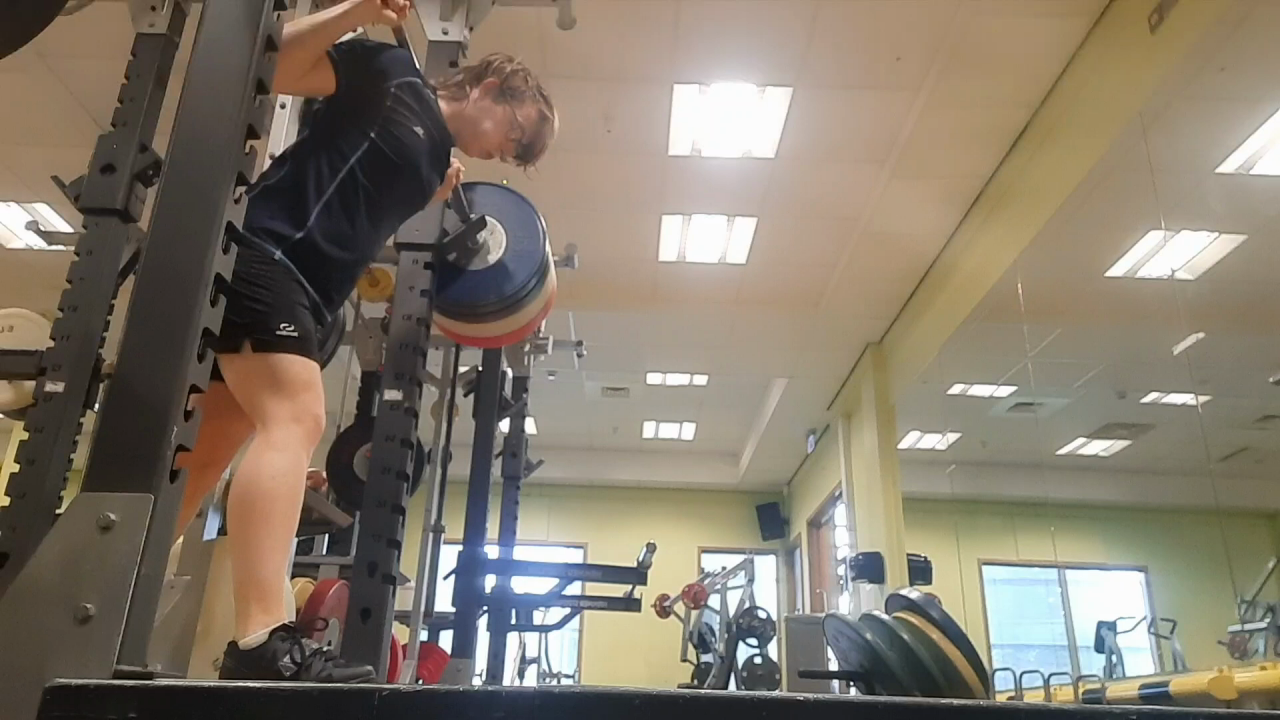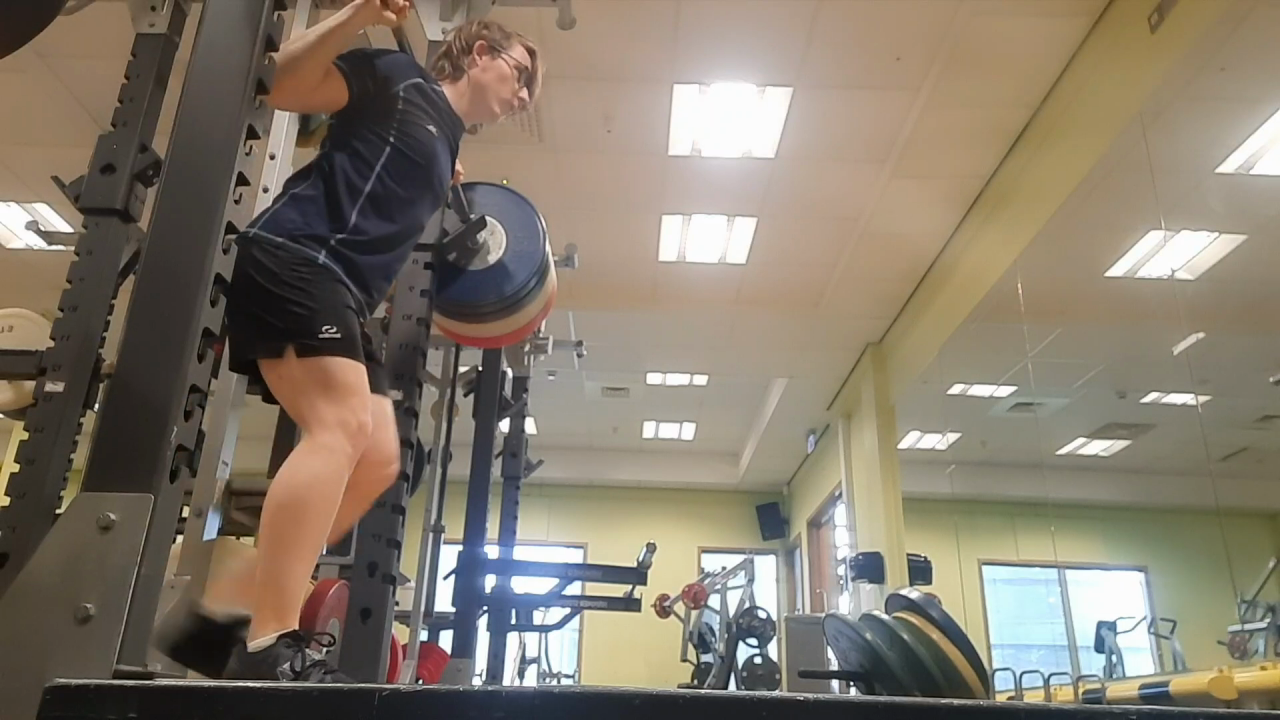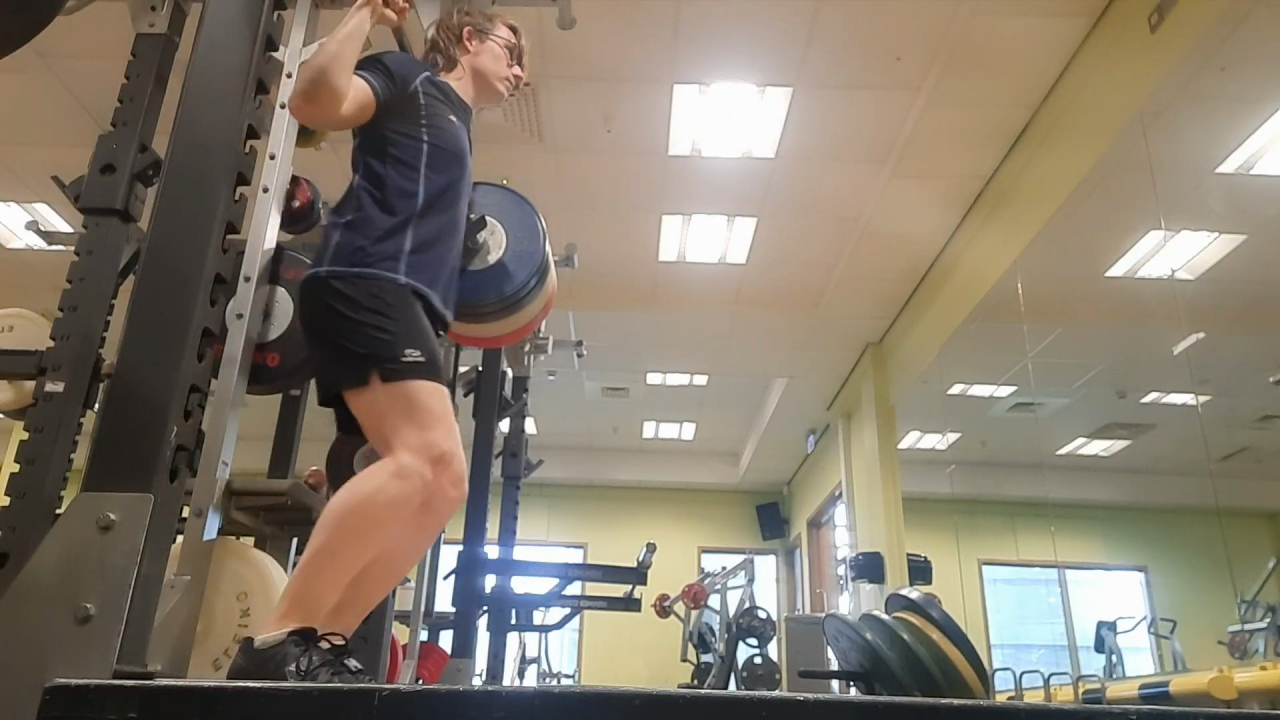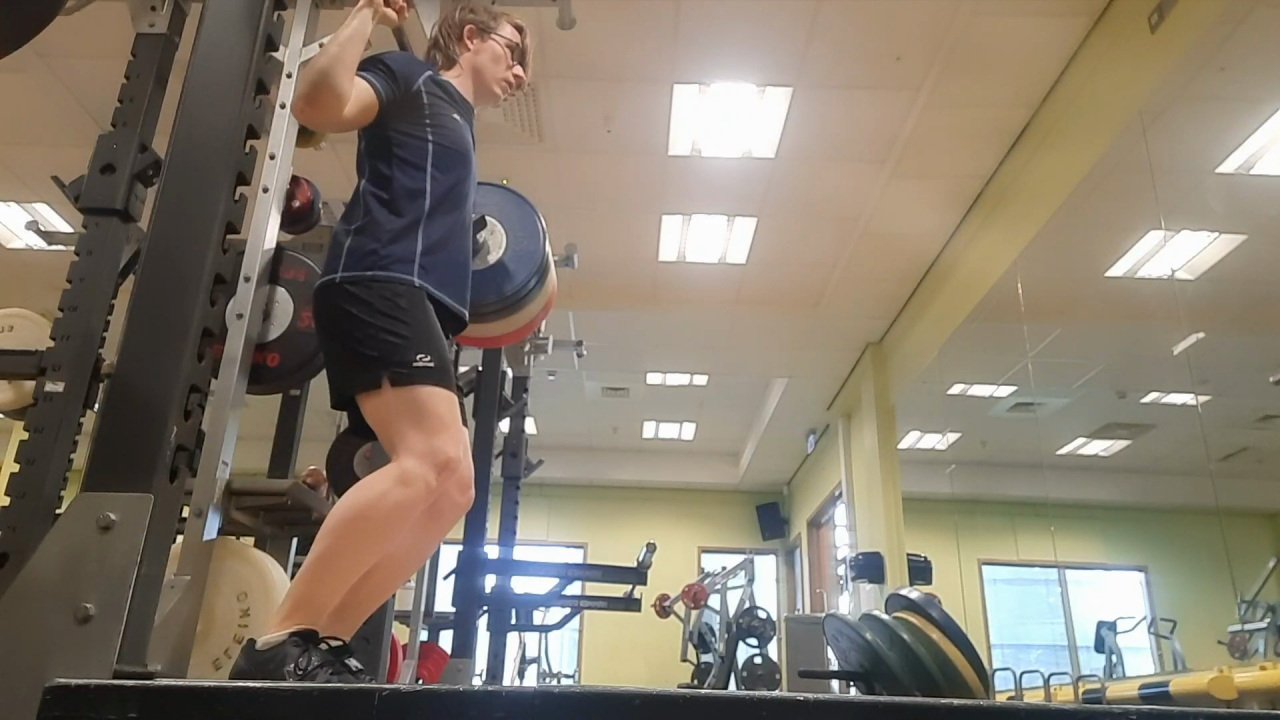
dt=0.7s
person 1, frame 1
left shoulder: (434, 161)
right shoulder: (390, 76)
right elbow: (272, 66)
left wrist: (434, 197)
left hip: (296, 286)
right hip: (258, 255)
left knee: (203, 455)
right knee: (294, 419)
right ankle: (262, 641)
person 1, frame 2
left shoulder: (445, 148)
right shoulder: (399, 79)
right elbow: (283, 84)
left wrist: (441, 195)
left hip: (335, 290)
right hip: (292, 262)
left knee: (376, 458)
right knee: (344, 428)
left ankle: (218, 611)
right ankle: (266, 646)
person 1, frame 3
left shoulder: (451, 125)
right shoulder: (408, 78)
right elbow: (314, 99)
left hip: (401, 301)
right hip: (367, 285)
left knee: (443, 483)
right knee: (422, 456)
left ankle: (321, 647)
right ankle: (278, 644)
person 1, frame 4
left shoulder: (454, 124)
right shoulder: (410, 78)
right elbow: (318, 102)
left hip: (413, 304)
right hip: (380, 287)
left knee: (451, 486)
right knee: (427, 462)
left ankle: (323, 645)
right ankle: (280, 645)
